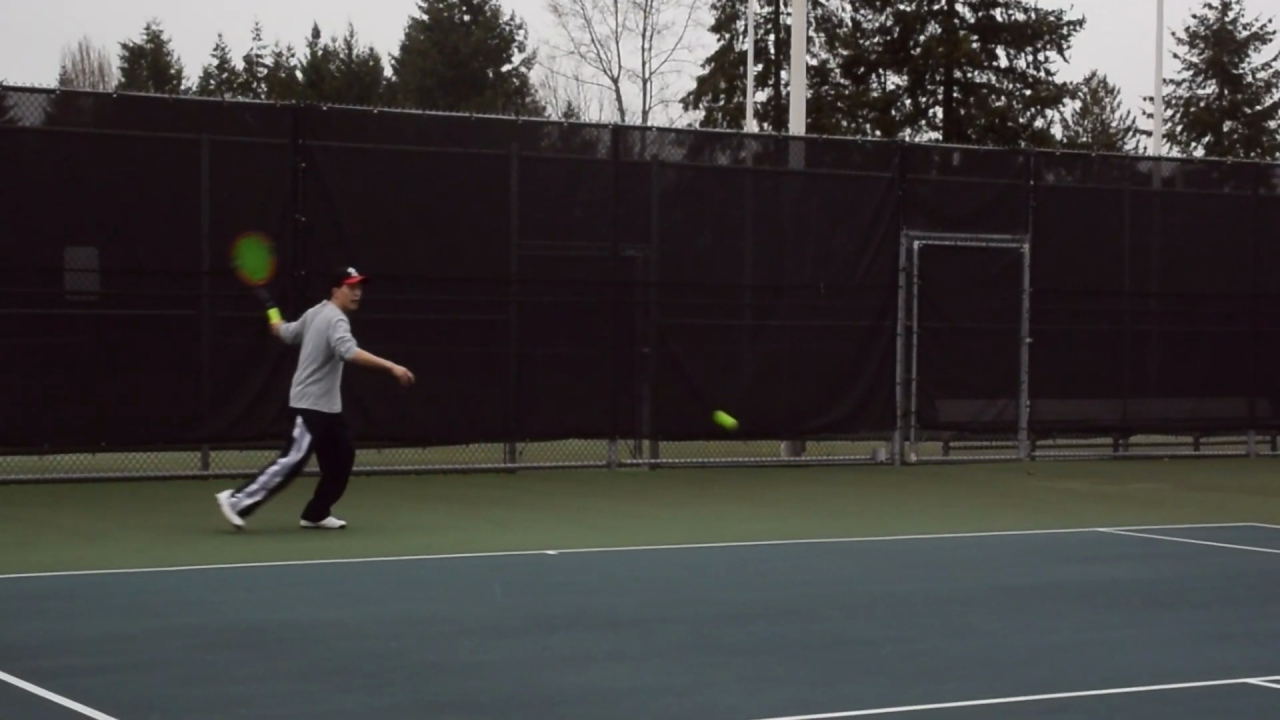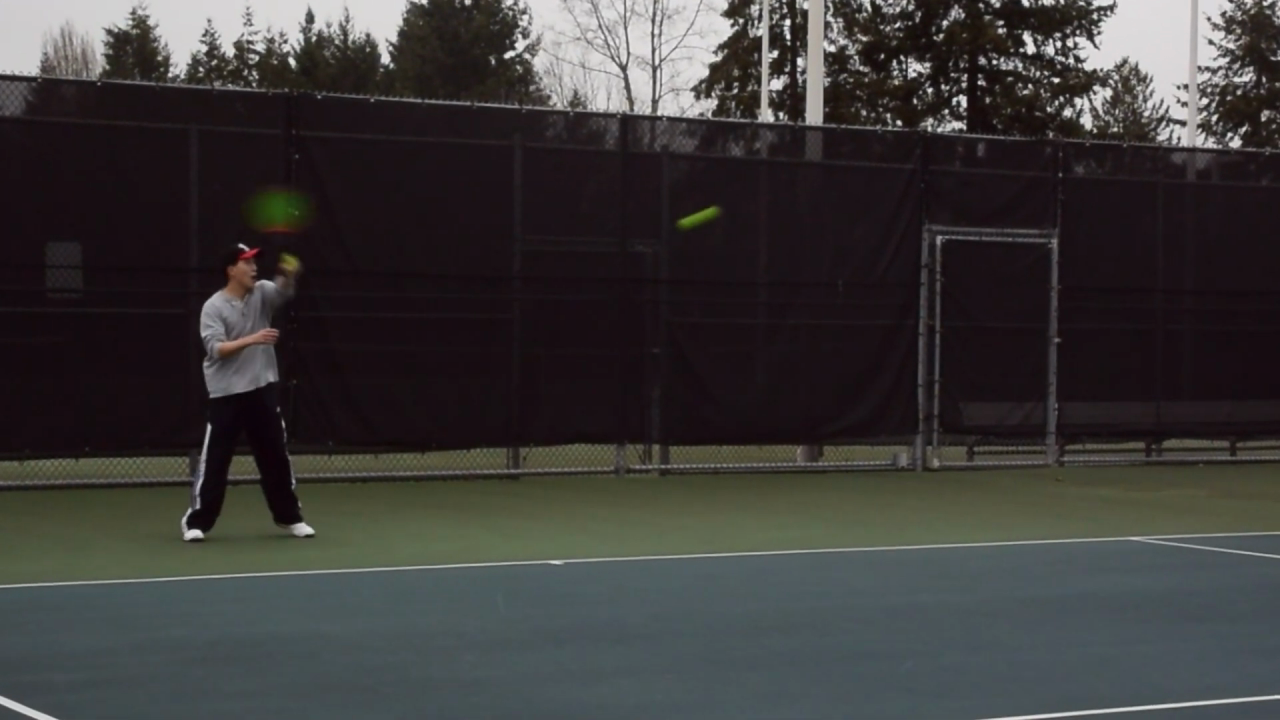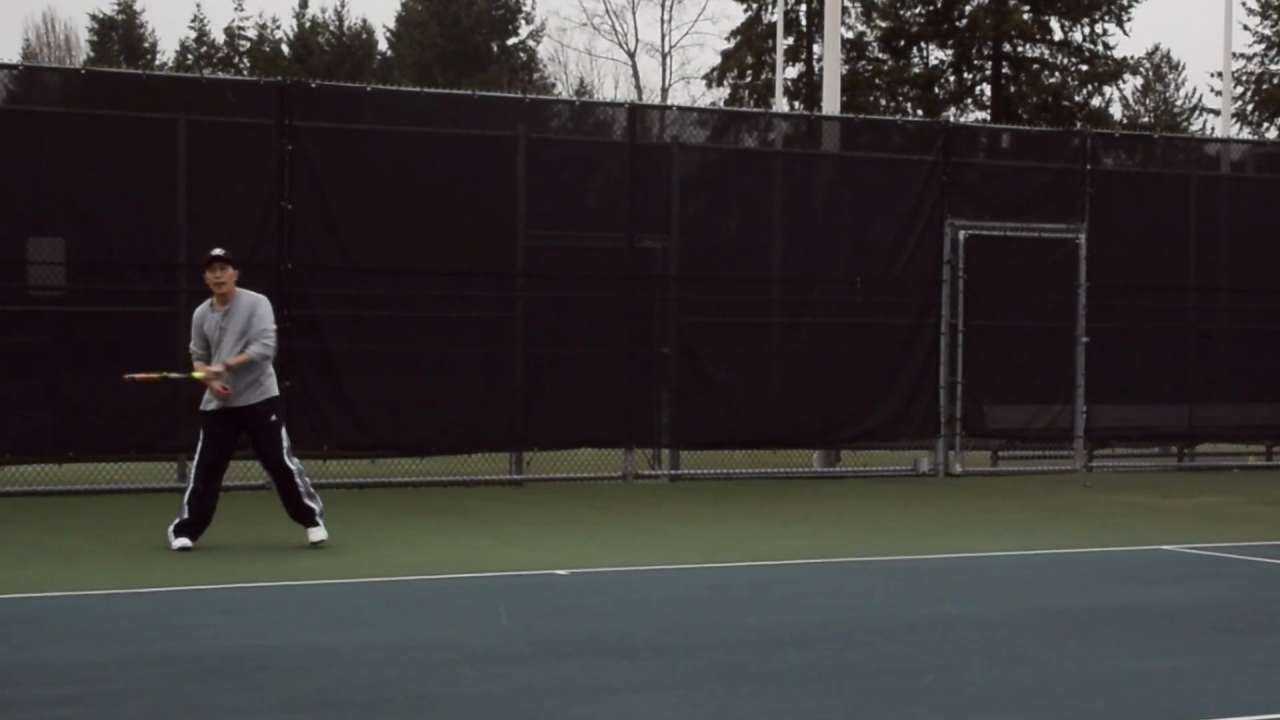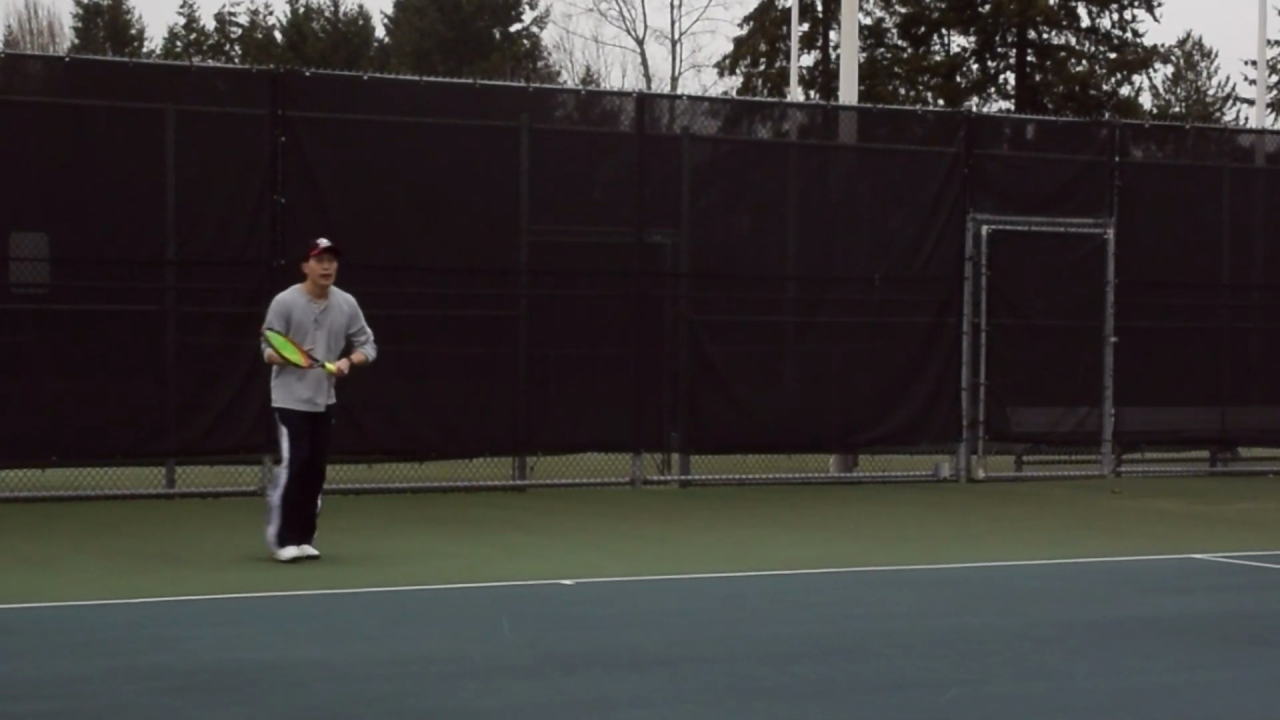
dt=1s
person 1, frame 1
left shoulder: (317, 312)
right shoulder: (335, 319)
left elbow: (289, 334)
right elbow: (349, 352)
left wrist: (278, 326)
right wrist: (392, 367)
left hip: (327, 406)
right hip: (311, 405)
left knee: (342, 458)
right knee: (293, 460)
left ankle: (316, 514)
right ankle: (235, 501)
person 1, frame 2
left shoulder: (263, 293)
right shoulder: (213, 307)
left elbow: (284, 292)
right elbow: (216, 348)
left wrist: (289, 273)
right wrist: (250, 339)
left hip: (262, 388)
right hip: (224, 393)
left knee: (275, 454)
right knee: (214, 459)
left ankle: (290, 517)
right ankle: (196, 521)
person 1, frame 3
left shoulder: (256, 303)
right shoulder: (201, 315)
left elbow: (265, 346)
right elbow: (198, 357)
left wrist: (225, 365)
right wrist: (211, 380)
left hip: (260, 398)
right hip: (219, 403)
left knee: (280, 461)
right knee: (206, 467)
left ankle: (312, 520)
right ankle: (185, 529)
person 1, frame 4
left shoulder: (347, 304)
right shoulder: (285, 302)
left elbow: (368, 345)
right elbow: (269, 351)
left wrist: (348, 361)
right wrist: (292, 359)
left hip: (324, 399)
right hip: (290, 398)
left knee: (314, 469)
right knee: (294, 466)
left ankle: (300, 538)
right ankle: (283, 538)
